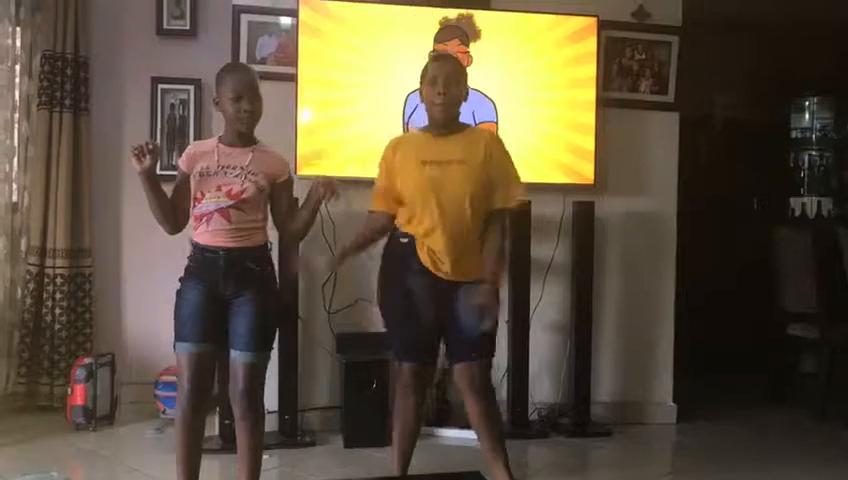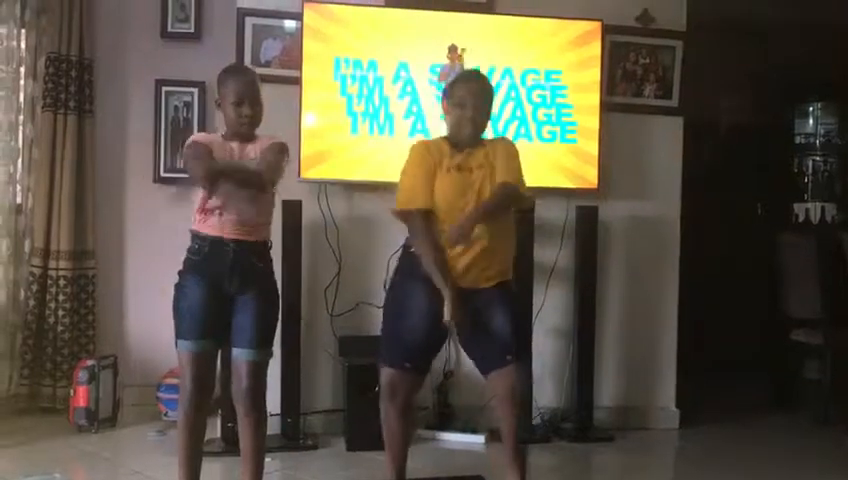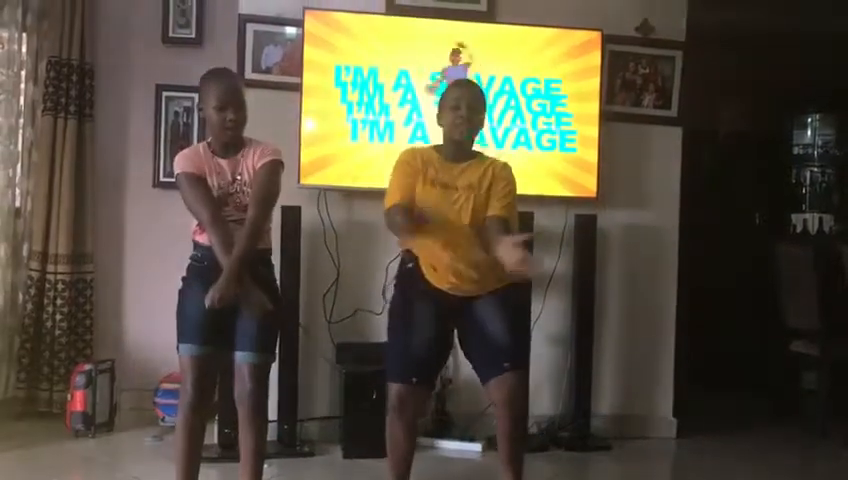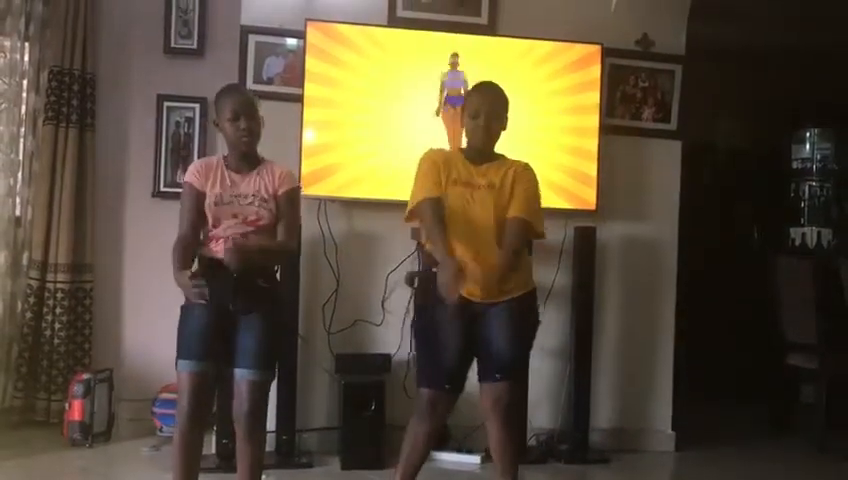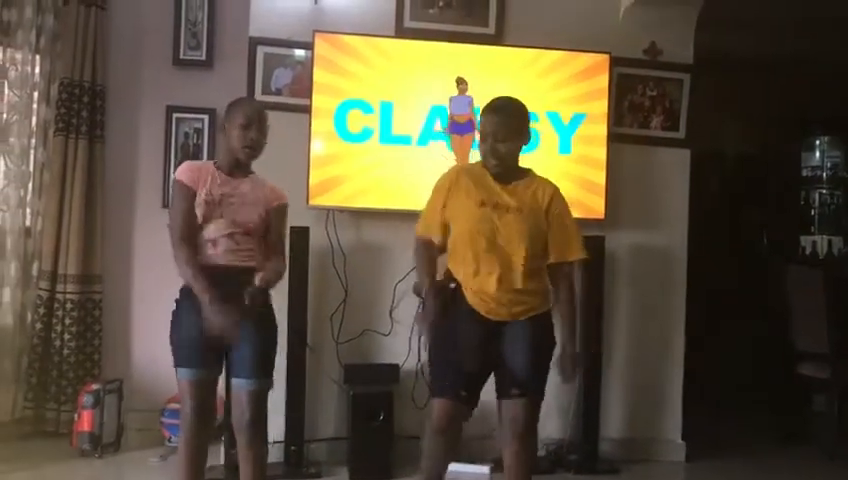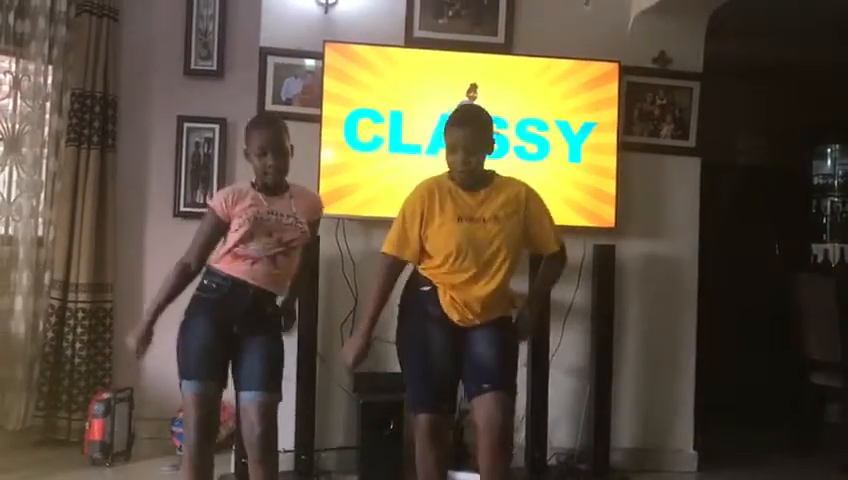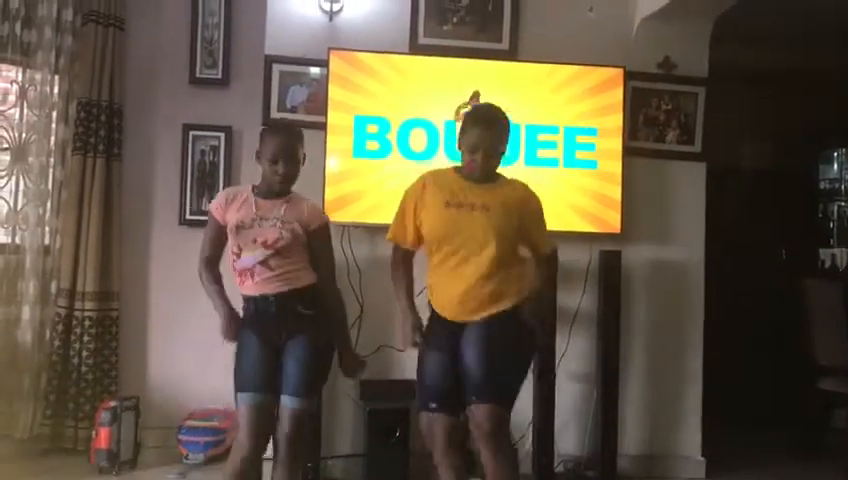
dt=0.5s
person 1, frame 1
left shoulder: (487, 144)
right shoulder: (400, 149)
left elbow: (499, 218)
right elbow: (383, 217)
left wrist: (491, 280)
right wrist: (340, 255)
left hip: (471, 277)
right hip: (412, 270)
left knee: (476, 376)
right knee: (412, 374)
person 1, frame 2
left shoulder: (501, 149)
right shoulder: (424, 153)
left elbow: (509, 195)
right elbow: (418, 221)
left wrist: (474, 216)
right wrist: (447, 291)
left hip: (487, 283)
right hip: (423, 276)
left knee: (511, 384)
right knee: (394, 383)
person 1, frame 3
left shoulder: (497, 172)
right shoulder: (412, 161)
left elbow: (493, 227)
right elbow: (394, 218)
left wrist: (503, 245)
right wrist: (413, 221)
left hip: (487, 290)
right hip: (424, 286)
left knee: (511, 391)
right knee: (404, 395)
person 1, frame 4
left shoulder: (519, 173)
right shoulder: (436, 162)
left elbow: (519, 235)
right elbow: (427, 214)
left wrist: (497, 276)
right wrist: (447, 262)
left hip: (508, 298)
right hip: (448, 294)
left knee: (499, 402)
right knee: (432, 401)
person 1, frame 5
left shoulder: (546, 195)
right shoulder: (456, 181)
left elbow: (560, 271)
right elbow: (424, 243)
left wrist: (569, 341)
right wrist: (429, 296)
left hip: (526, 318)
right hip: (465, 310)
left knee: (519, 423)
right knee: (443, 415)
person 1, frame 6
left shoulder: (519, 196)
right shoulder: (428, 195)
left elbow: (555, 254)
right elbow: (391, 263)
left wrist: (531, 308)
right wrist: (364, 332)
left hip: (490, 319)
right hip: (429, 313)
left knee: (494, 419)
right knee: (428, 424)
person 1, frame 7
left shoulder: (520, 197)
right shoulder: (427, 186)
left elbow: (545, 255)
right elbow: (401, 252)
left wrist: (540, 297)
right wrist: (406, 309)
left hip: (500, 318)
right hip: (444, 318)
left knee: (487, 424)
right knee: (435, 426)
person 2, frame 1
left shoulder: (274, 164)
right shoulder: (196, 154)
left elbow: (290, 232)
right elbow: (172, 222)
left wrist: (316, 199)
right wrist: (147, 173)
left hip: (252, 273)
right hip: (201, 271)
left knee: (246, 389)
right knee: (191, 387)
person 2, frame 2
left shoulder: (271, 147)
right shoulder: (202, 143)
left elbow: (261, 177)
right elbow: (203, 174)
left wrist: (221, 171)
right wrist: (238, 189)
left hip: (253, 267)
right hip: (203, 264)
left knee: (249, 388)
right knee: (194, 386)
person 2, frame 3
left shoulder: (265, 156)
right shoulder: (190, 160)
left elbow: (256, 221)
right elbow: (212, 224)
left wrist: (232, 279)
right wrist: (238, 283)
left hip: (256, 271)
right hip: (205, 270)
left knee: (252, 392)
right knee: (194, 390)
person 2, frame 4
left shoulder: (281, 178)
right shoulder: (201, 172)
left elbow: (288, 242)
right elbow: (187, 236)
left wrist: (252, 249)
right wrist: (181, 273)
left hip: (259, 291)
right hip: (211, 289)
left knee: (250, 409)
right knee: (191, 404)
person 2, frame 5
left shoulder: (271, 195)
right shoulder: (192, 174)
left elbow: (275, 255)
right elbow: (180, 244)
left wrist: (265, 280)
right wrist: (210, 300)
left hip: (250, 299)
right hip: (199, 297)
left knee: (251, 418)
right knee: (195, 413)
person 2, frame 6
left shoulder: (309, 204)
right shoulder: (230, 199)
right elbow: (190, 262)
left wrist: (291, 299)
right wrist: (149, 319)
left hip: (262, 316)
right hip: (212, 306)
left knee: (261, 432)
right knee: (199, 427)
person 2, frame 7
left shoulder: (310, 214)
right shoulder: (228, 202)
left elbow: (328, 282)
right elbow: (207, 263)
left wrist: (345, 347)
right wrist: (221, 306)
left hip: (305, 319)
right hip: (256, 320)
left knee: (291, 434)
right knee: (251, 438)
